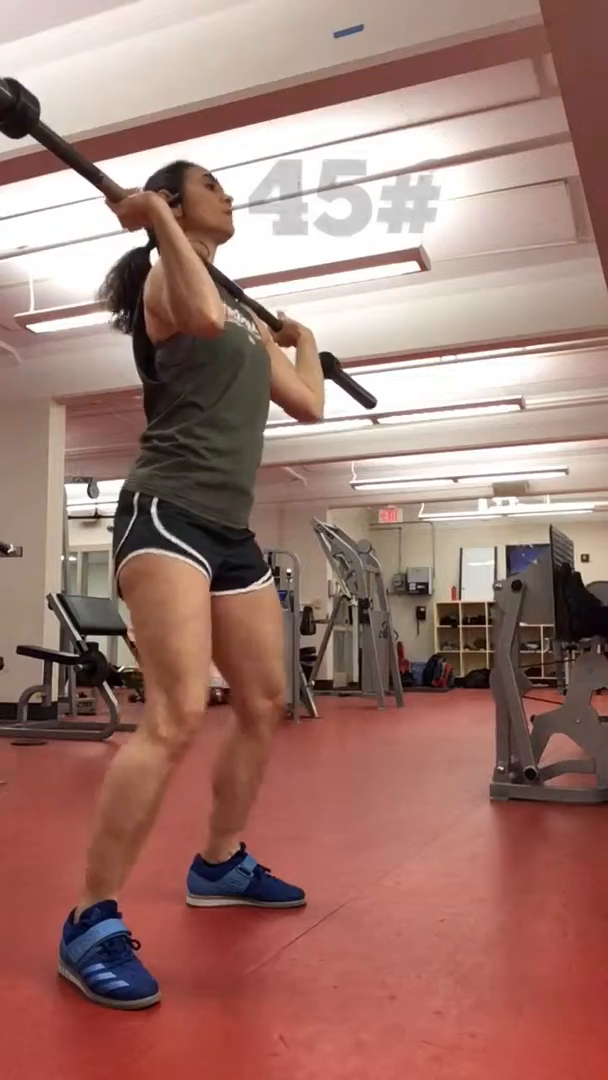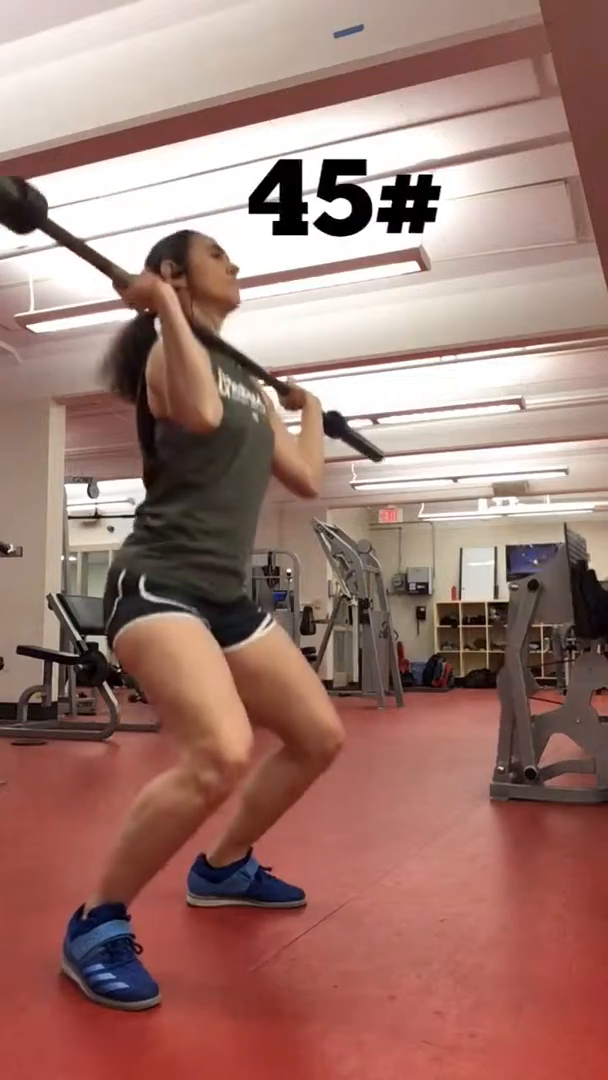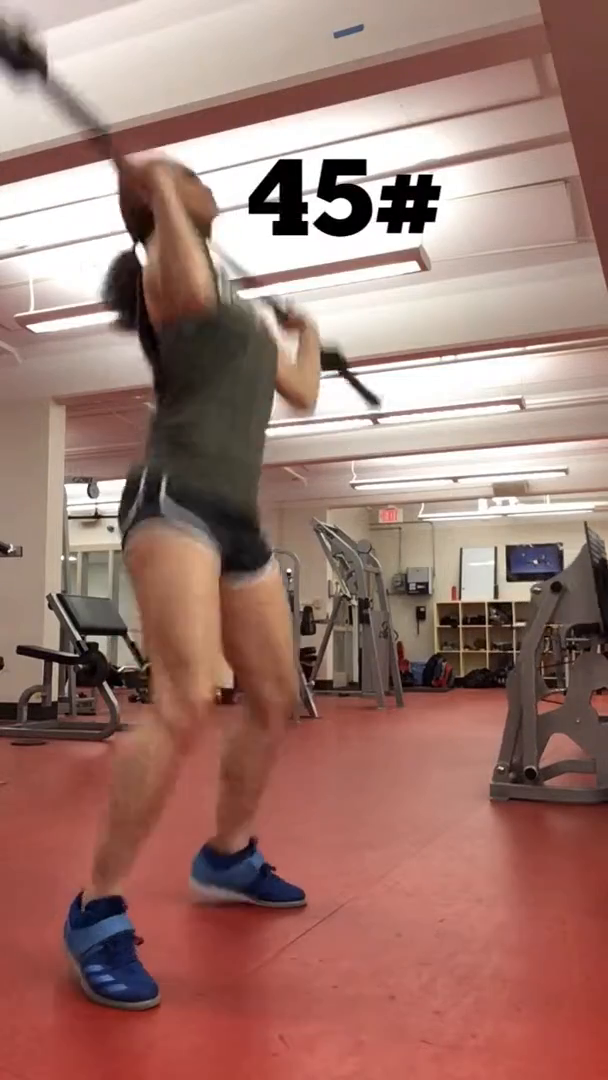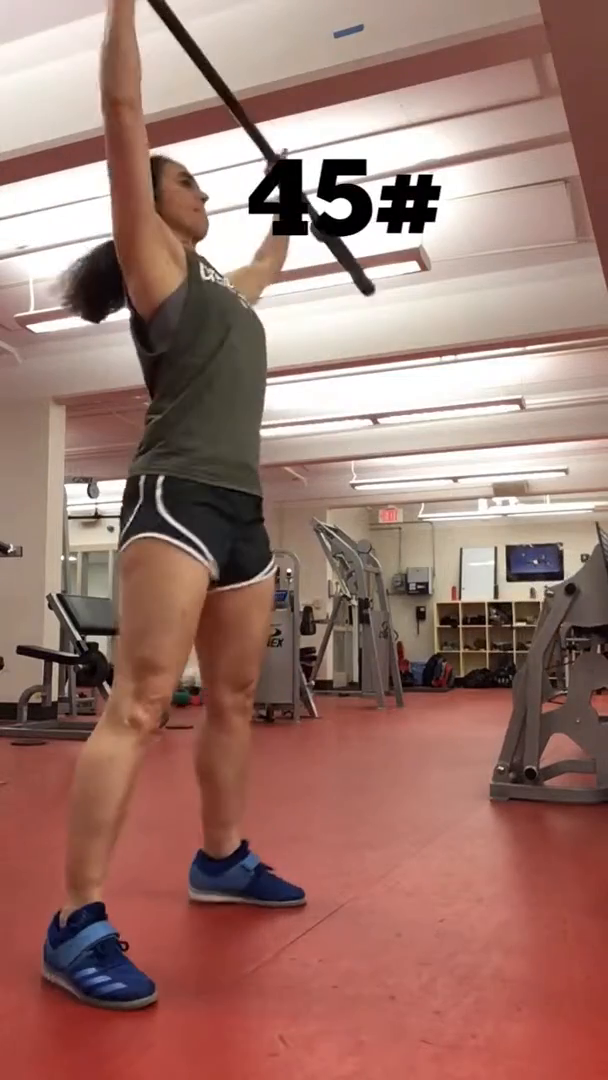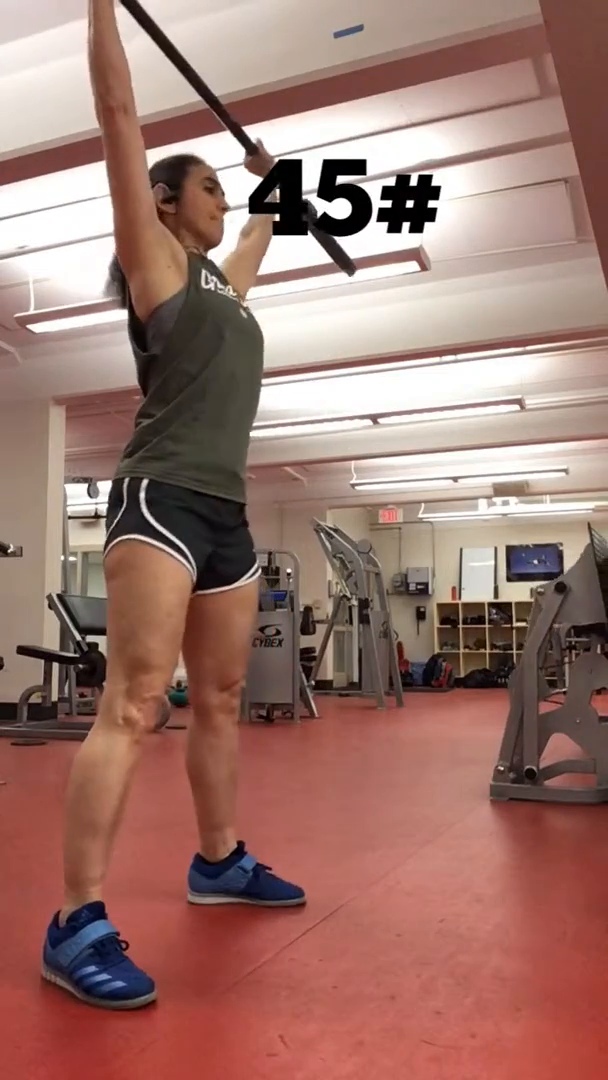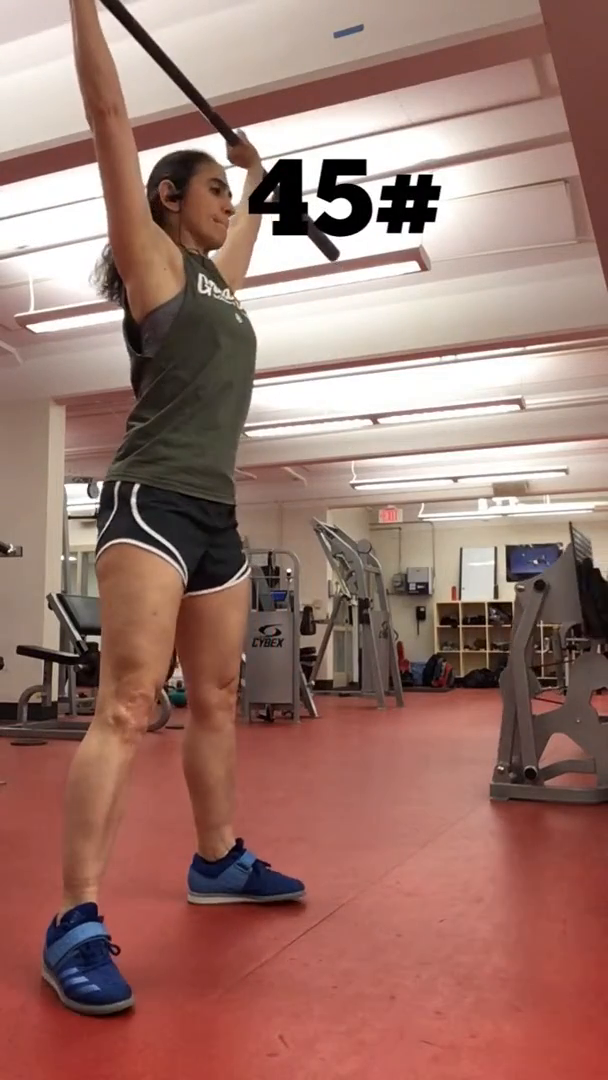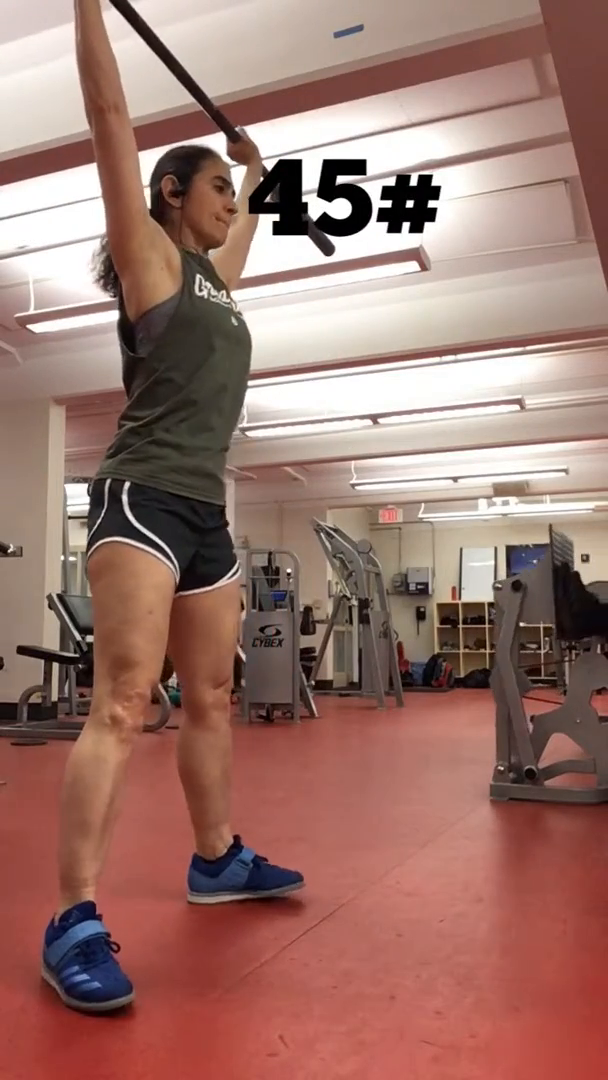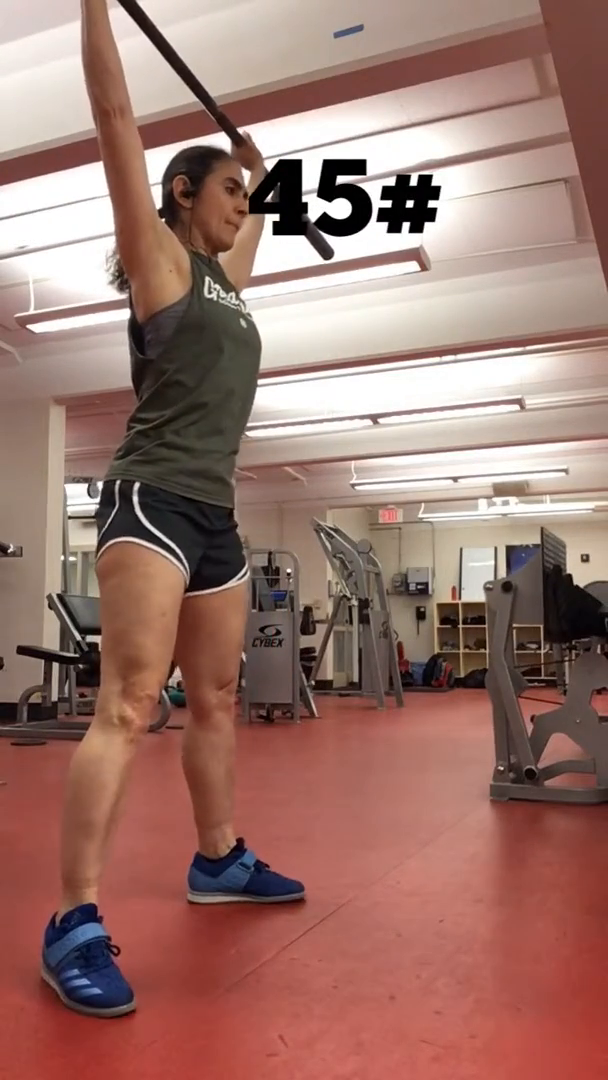
dt=0.3s
person 1, frame 1
left shoulder: (245, 316)
right shoulder: (164, 279)
left elbow: (307, 404)
right elbow: (201, 317)
left wrist: (301, 340)
right wrist: (161, 221)
left hip: (229, 526)
right hip: (169, 515)
left knee: (262, 705)
right knee: (172, 716)
left ankle: (220, 863)
right ankle: (91, 922)
person 1, frame 2
left shoulder: (247, 386)
right shoulder: (172, 354)
left elbow: (305, 478)
right elbow: (201, 416)
left wrist: (308, 411)
right wrist: (164, 310)
left hip: (224, 598)
right hip: (157, 590)
left knee: (322, 738)
right knee: (222, 755)
left ankle: (222, 868)
right ankle: (96, 925)
person 1, frame 3
left shoulder: (240, 307)
right shoulder: (168, 269)
left elbow: (301, 394)
right elbow: (191, 291)
left wrist: (306, 335)
right wrist: (154, 186)
left hip: (235, 518)
right hip: (175, 499)
left knee: (274, 700)
right knee: (186, 702)
left ankle: (227, 854)
right ankle: (98, 913)
person 1, frame 4
left shoulder: (219, 286)
right shoulder: (151, 255)
left elbow: (275, 265)
right elbow: (122, 112)
left hip: (241, 509)
right hip: (177, 498)
left knee: (232, 704)
right knee: (140, 707)
left ankle: (223, 860)
right ankle: (77, 926)
person 1, frame 5
left shoulder: (221, 284)
right shoulder: (156, 258)
left elbow: (259, 238)
right elbow: (118, 116)
left wrist: (270, 185)
left hip: (225, 513)
right hip: (162, 502)
left knee: (219, 704)
right knee: (133, 707)
left ankle: (219, 861)
right ankle: (77, 925)
person 1, frame 6
left shoulder: (217, 280)
right shoulder: (150, 256)
left elbow: (249, 230)
right elbow: (109, 120)
left wrist: (255, 173)
left hip: (214, 515)
right hip: (151, 506)
left knee: (217, 702)
right knee: (127, 710)
left ankle: (219, 860)
right ankle: (75, 924)
person 1, frame 7
left shoulder: (213, 278)
right shoulder: (147, 254)
left elbow: (246, 226)
right elbow: (108, 118)
left wrist: (256, 170)
left hip: (204, 515)
right hip: (142, 503)
left knee: (210, 702)
right knee: (121, 709)
left ankle: (217, 858)
right ankle: (73, 925)
person 1, frame 8
left shoulder: (224, 278)
right shoulder: (159, 256)
left elbow: (251, 225)
right elbow: (115, 117)
left wrist: (256, 171)
left hip: (214, 514)
right hip: (153, 503)
left knee: (215, 702)
right knee: (128, 708)
left ankle: (219, 859)
right ankle: (74, 925)
